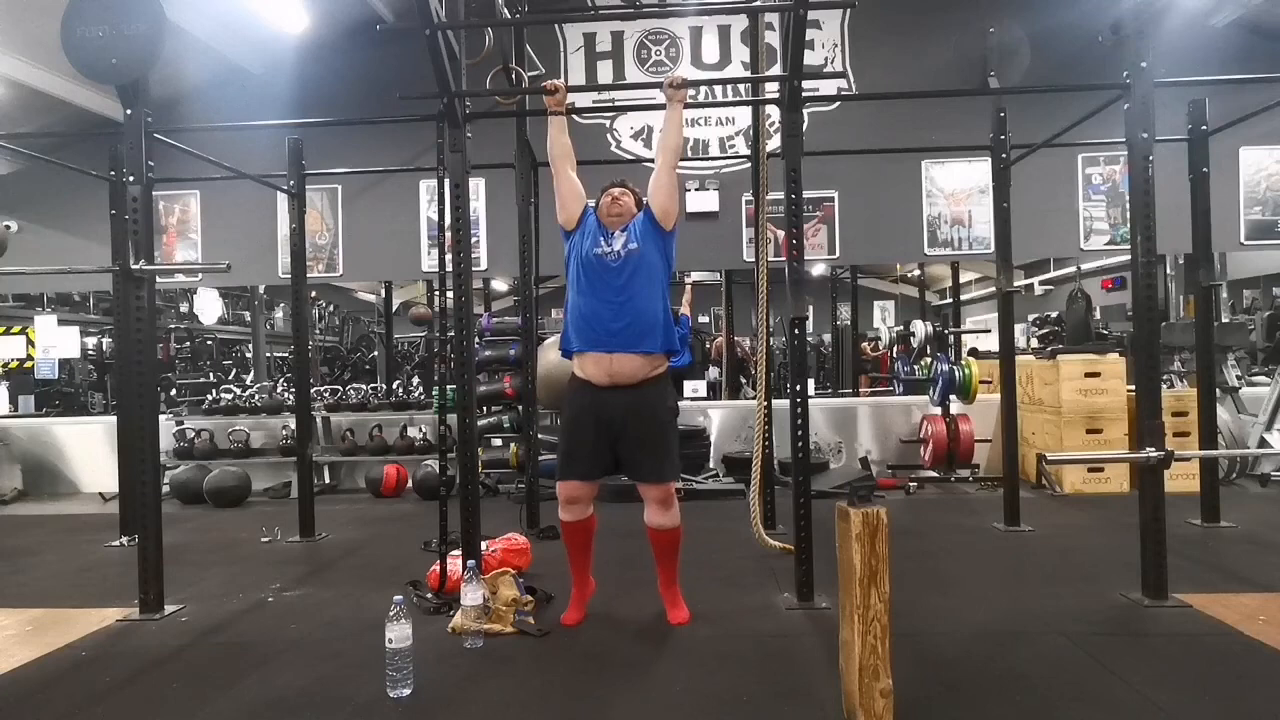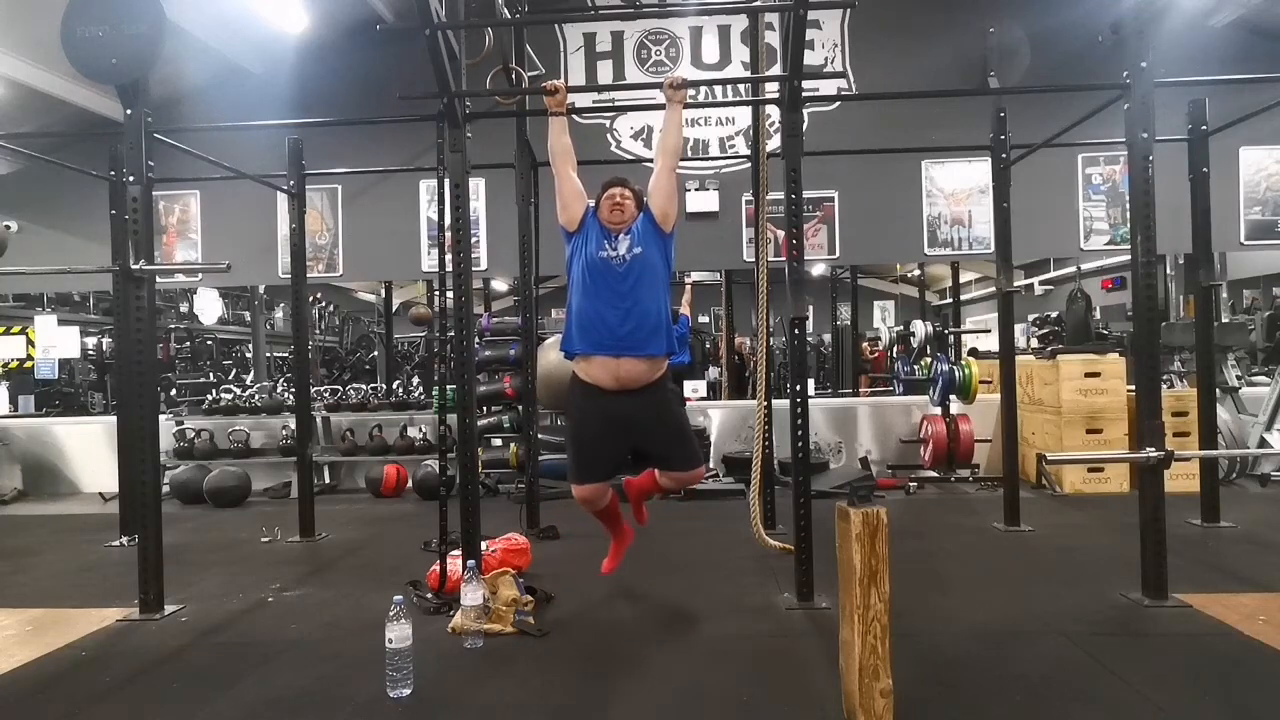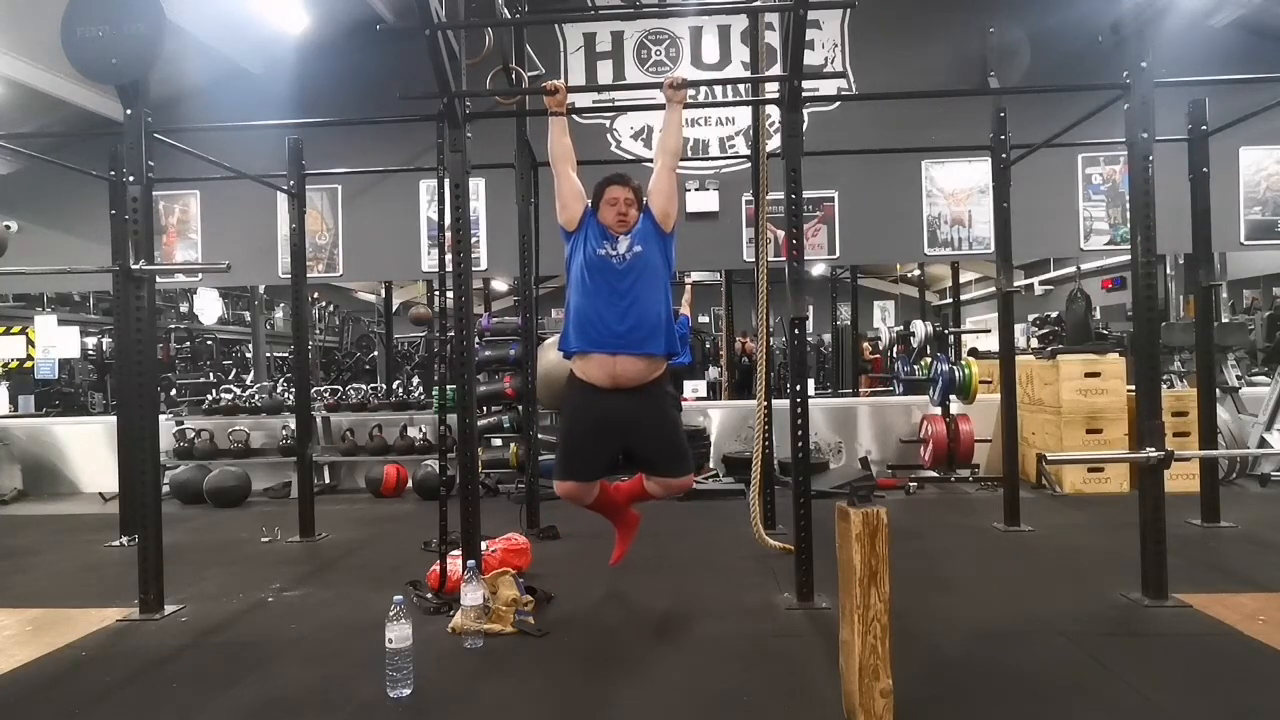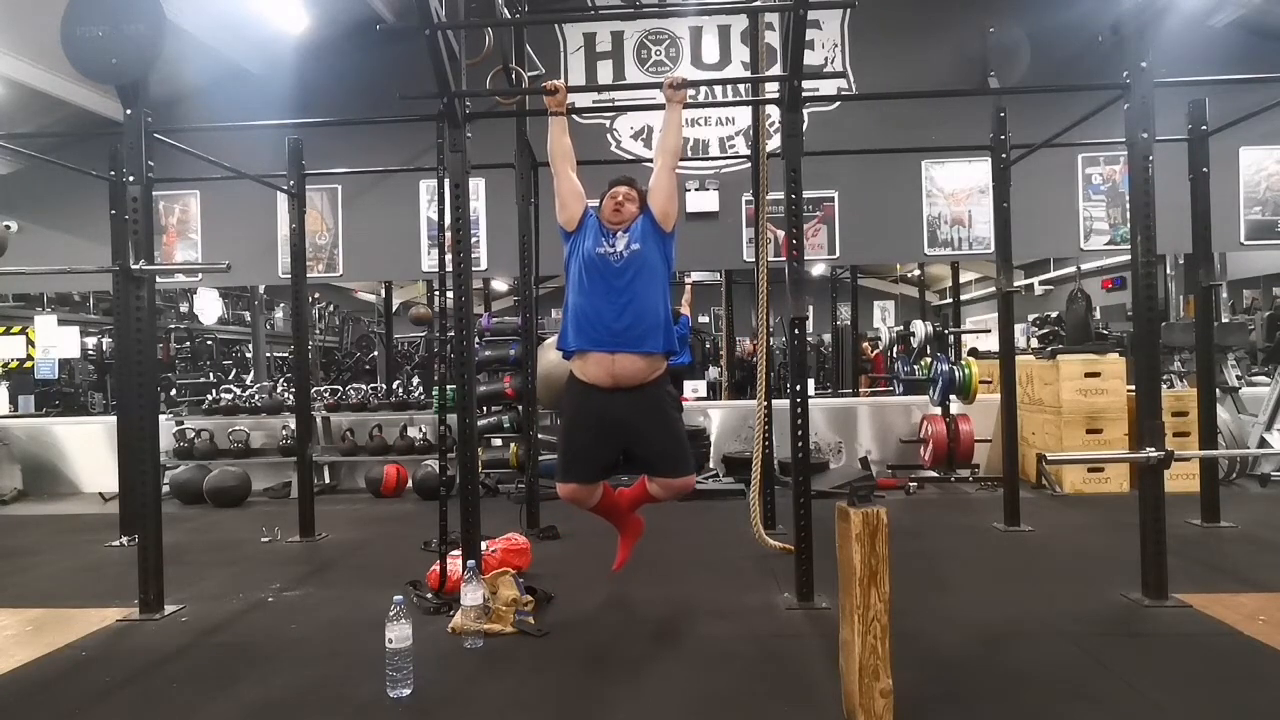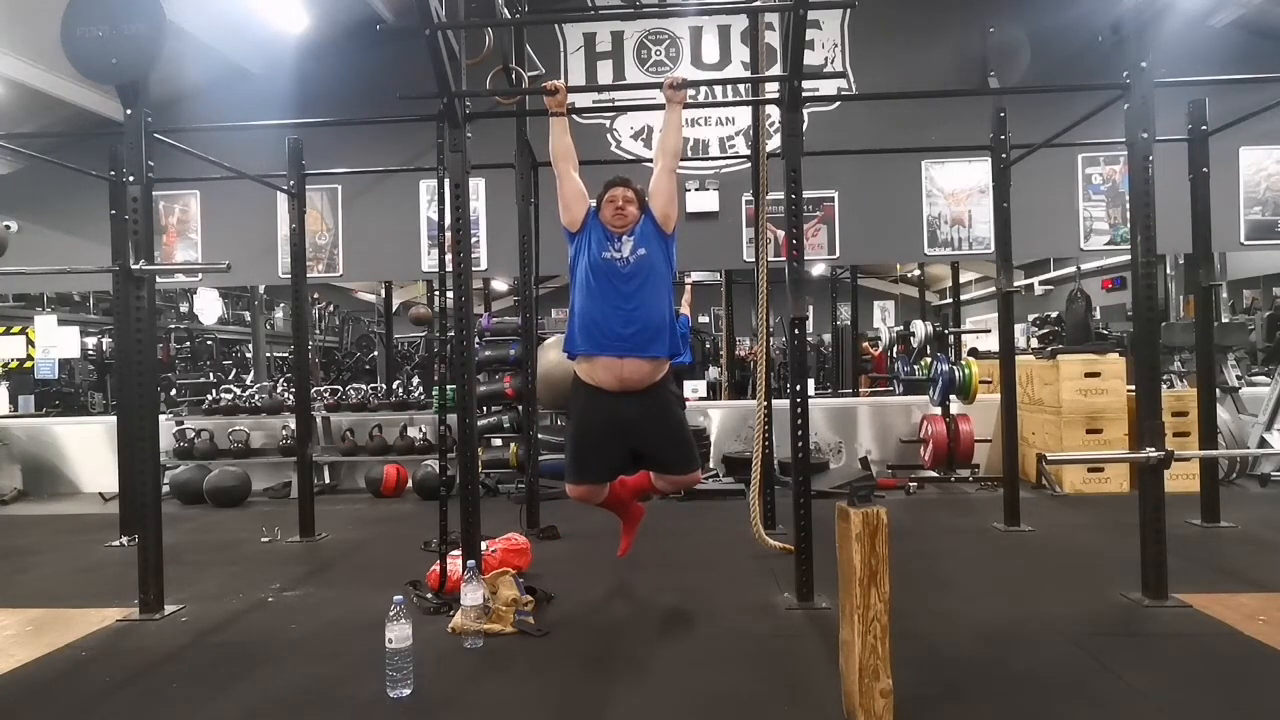
dt=1s
person 1, frame 1
left shoulder: (653, 230)
right shoulder: (580, 230)
left elbow: (666, 163)
right elbow: (562, 168)
left wrist: (674, 104)
right wrist: (556, 111)
left hip: (647, 389)
right hip: (587, 390)
left knee: (660, 492)
right knee: (573, 493)
left ankle: (669, 587)
right ankle: (581, 585)
person 1, frame 2
left shoulder: (653, 232)
right shoulder: (582, 234)
left elbow: (665, 164)
right elbow: (564, 169)
left wrist: (674, 105)
right wrist: (557, 112)
left hip: (652, 390)
right hip: (591, 394)
left knee: (688, 472)
right knee: (587, 490)
left ankle: (639, 488)
right ankle: (619, 532)
person 1, frame 3
left shoulder: (654, 231)
right shoulder: (581, 233)
left elbow: (666, 164)
right elbow: (563, 170)
left wrist: (674, 105)
right wrist: (557, 112)
left hip: (649, 391)
right hip: (587, 392)
left knee: (676, 480)
right knee: (571, 486)
left ankle: (623, 495)
right ankle: (620, 514)
person 1, frame 4
left shoulder: (653, 232)
right shoulder: (581, 231)
left elbow: (665, 163)
right elbow: (563, 169)
left wrist: (674, 105)
right wrist: (557, 112)
left hip: (649, 391)
right hip: (587, 393)
left knee: (678, 481)
right knee: (572, 489)
left ankle: (626, 502)
right ankle: (622, 517)
person 1, frame 5
left shoulder: (656, 233)
right shoulder: (584, 235)
left elbow: (666, 164)
right elbow: (565, 169)
left wrist: (674, 106)
right wrist: (557, 111)
left hip: (654, 392)
right hip: (593, 394)
left knee: (684, 476)
right knee: (582, 489)
left ankle: (630, 488)
right ankle: (625, 506)
